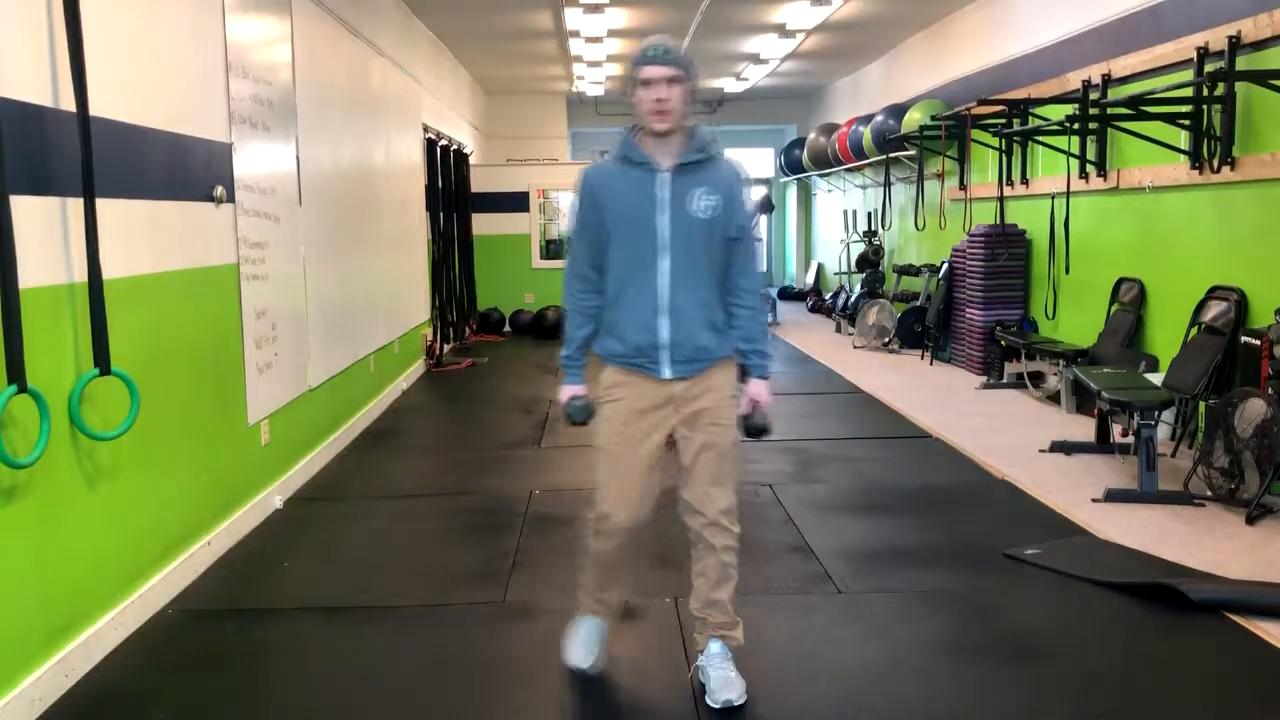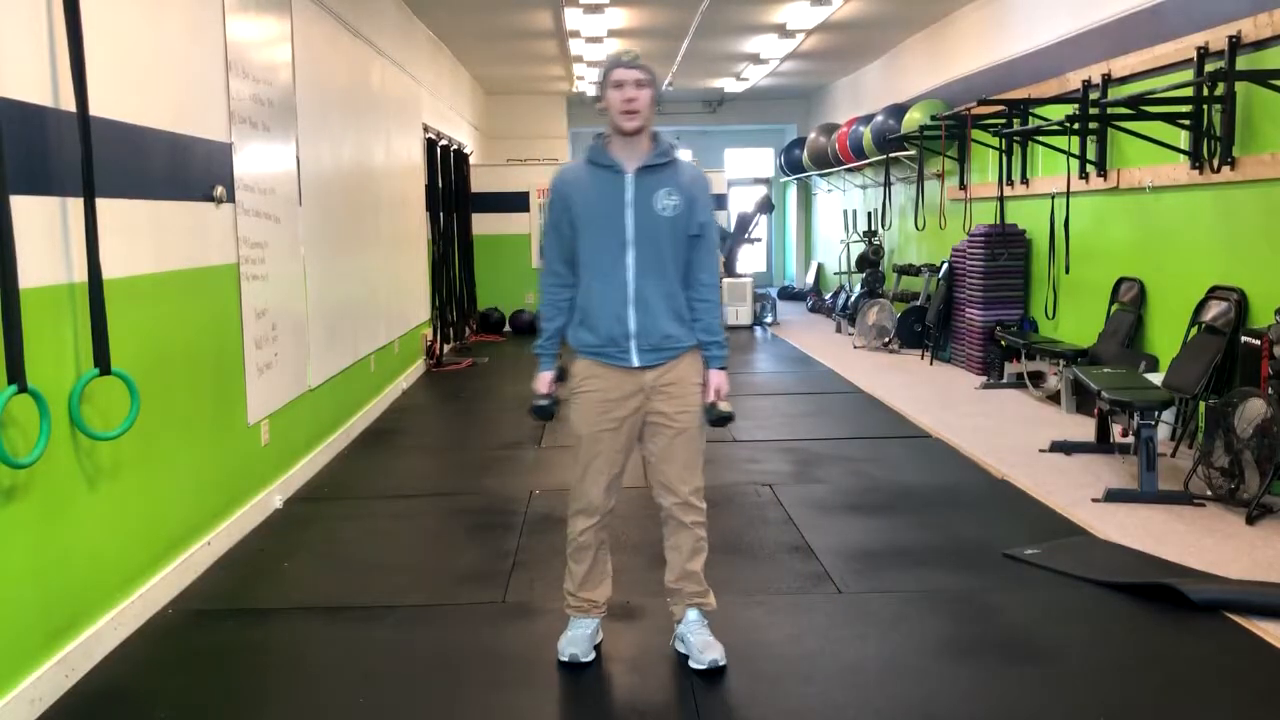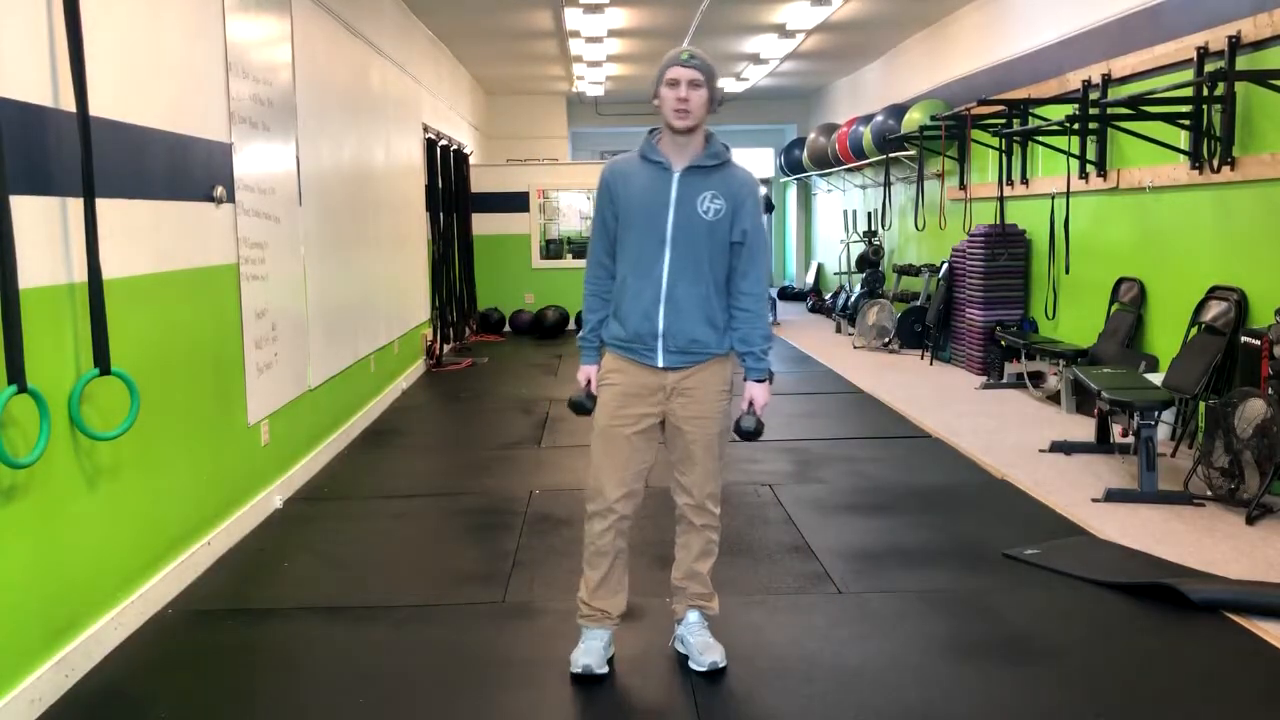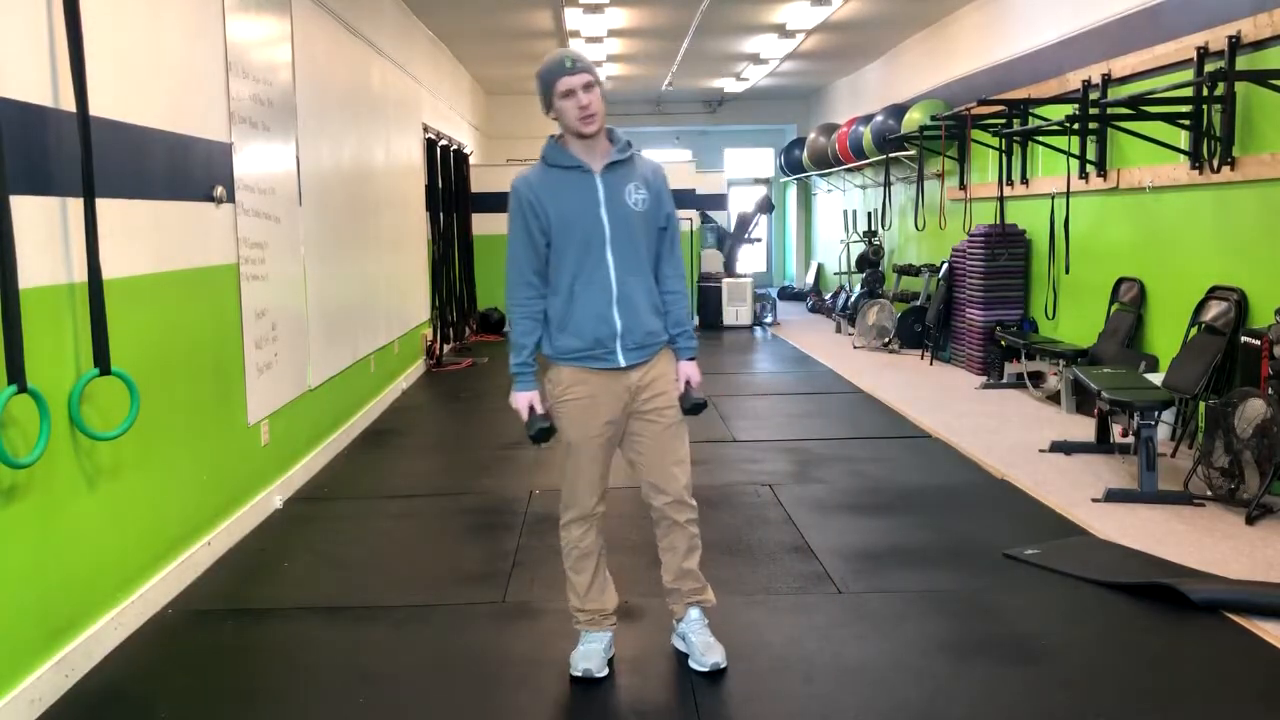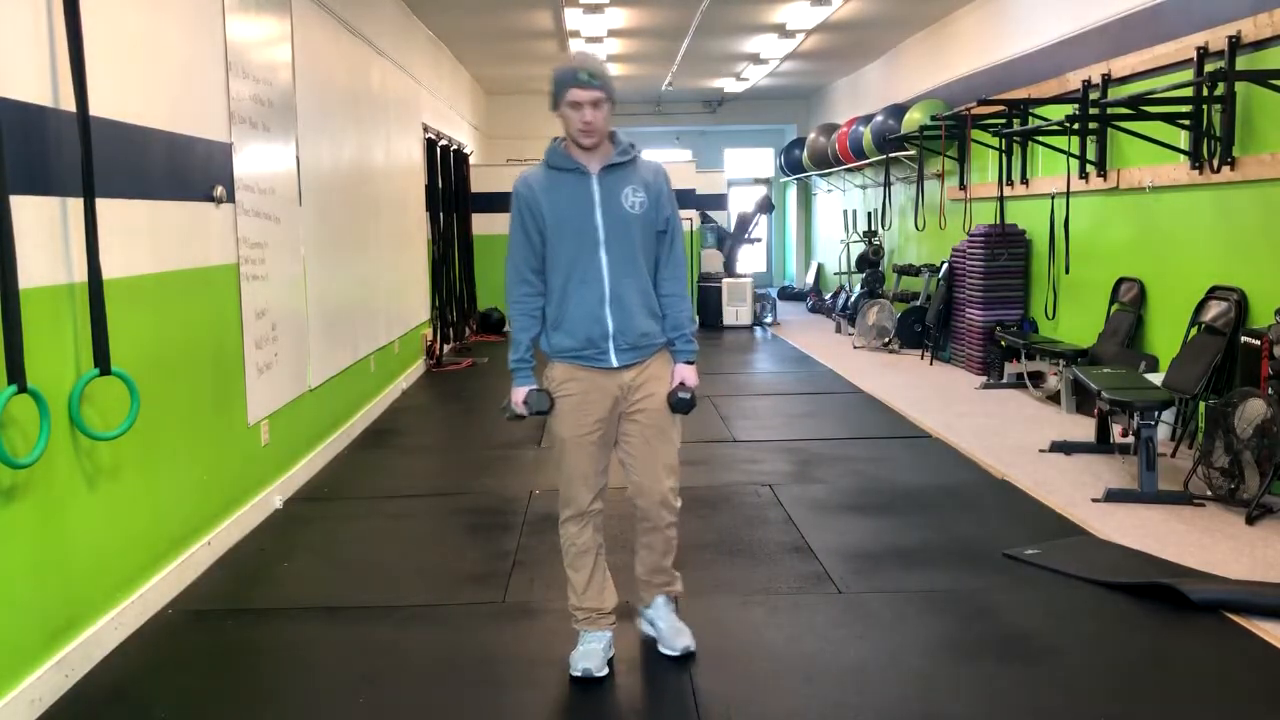
dt=1s
person 1, frame 1
left shoulder: (724, 179)
right shoulder: (602, 181)
left elbow: (744, 282)
right elbow: (583, 283)
left wrist: (757, 367)
right wrist: (572, 369)
left hip: (710, 378)
right hip: (626, 378)
left knee: (714, 518)
right knee: (614, 514)
left ankle: (715, 646)
right ankle: (592, 615)
person 1, frame 2
left shoulder: (689, 182)
right shoulder: (571, 183)
left elbow: (704, 279)
right elbow: (556, 279)
left wrist: (715, 359)
right wrist: (546, 359)
left hip: (678, 366)
right hip: (598, 369)
left knee: (683, 500)
right knee: (589, 502)
left ankle: (691, 615)
right ankle: (584, 614)
person 1, frame 3
left shoulder: (737, 185)
right shoulder: (619, 176)
left elbow: (750, 285)
right elbow: (600, 272)
left wrist: (757, 369)
right wrist: (589, 351)
left hip: (704, 369)
right hip: (625, 364)
left knee: (699, 503)
right knee: (609, 502)
left ankle: (693, 618)
right ankle: (597, 625)
person 1, frame 4
left shoulder: (648, 176)
right shoulder: (533, 188)
left elbow: (670, 272)
right elbow: (525, 289)
left wrist: (686, 350)
right wrist: (523, 376)
left hip: (654, 366)
right hip: (578, 375)
left knee: (674, 499)
right knee: (581, 509)
left ankle: (690, 617)
right ankle: (594, 628)
person 1, frame 5
left shoulder: (651, 179)
right shoulder: (534, 188)
left elbow: (672, 274)
right elbow: (525, 287)
left wrist: (685, 352)
right wrist: (521, 371)
left hip: (650, 365)
right hip: (574, 372)
left knee: (658, 498)
right knee: (580, 507)
left ankle: (658, 602)
right ankle: (594, 627)
